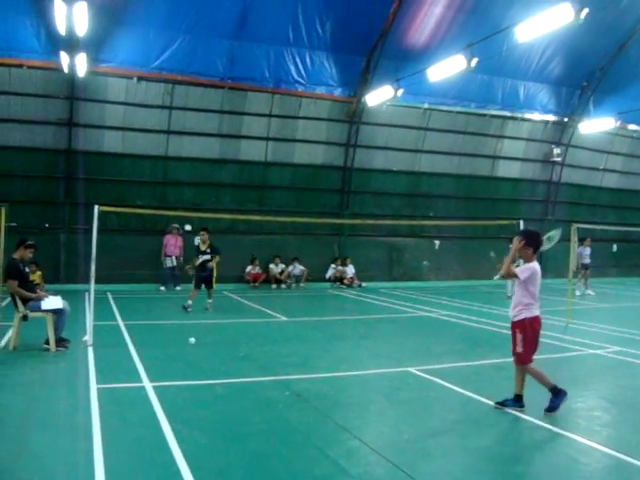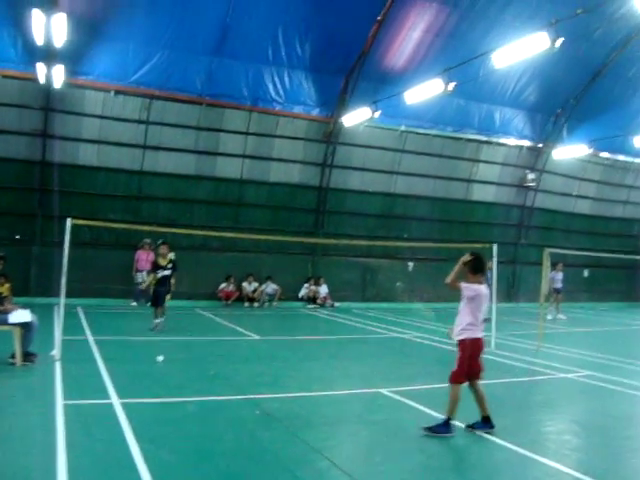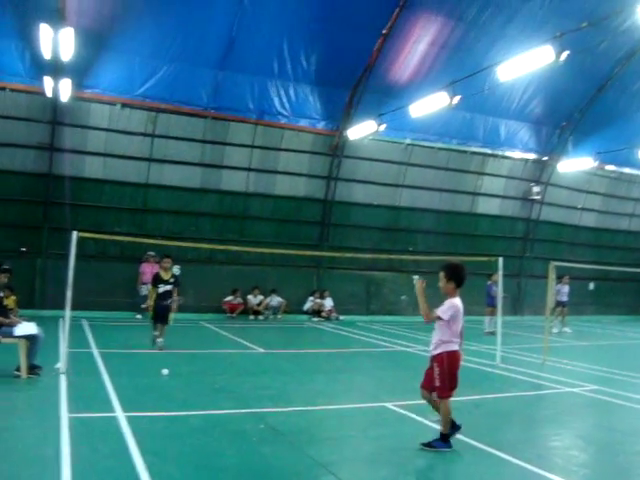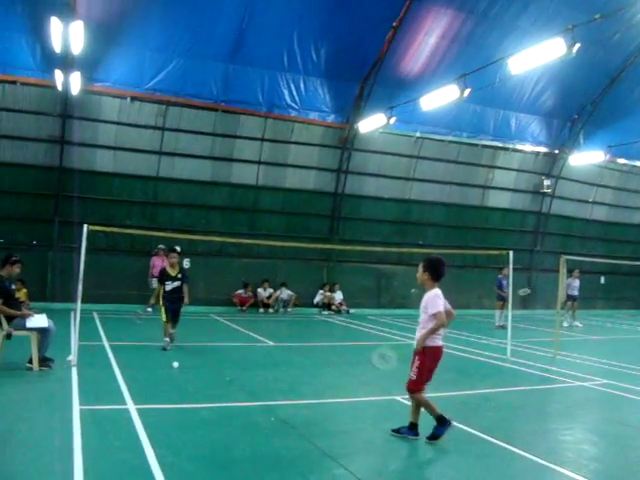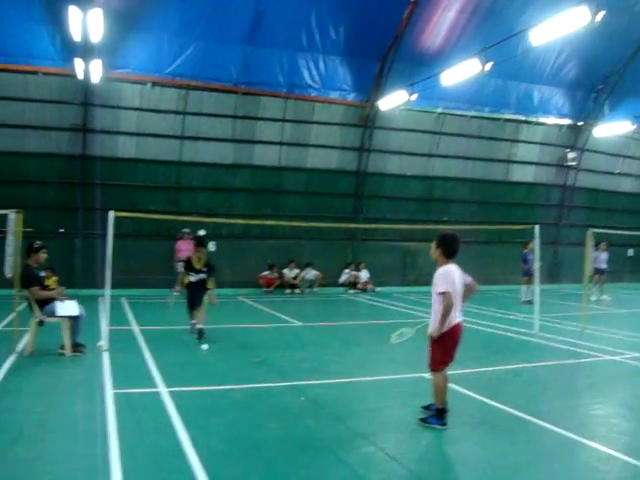
dt=0.4s
person 1, frame 1
left shoulder: (530, 268)
right shoulder: (527, 267)
left elbow: (504, 274)
left wrist: (513, 252)
left hip: (527, 320)
right hip: (521, 319)
left knee: (524, 364)
right knee: (519, 361)
left ankle: (556, 392)
right ankle: (517, 399)
person 1, frame 2
left shoulder: (477, 290)
right shoulder: (480, 290)
left elbow: (449, 281)
left wrist: (460, 263)
left hip: (469, 341)
right hip: (471, 340)
left knee: (455, 382)
right knee: (473, 382)
left ankle: (446, 424)
right ankle: (486, 420)
person 1, frame 3
left shoulder: (451, 305)
right shoulder: (454, 303)
left elbow: (427, 317)
right elbow: (459, 333)
left wrist: (419, 293)
right wrist: (458, 352)
left hip: (445, 355)
right hip: (442, 354)
left knee: (442, 397)
right knee: (426, 392)
left ankle: (444, 439)
right ankle: (450, 424)
person 1, frame 4
left shoulder: (432, 296)
right shoulder: (436, 294)
left elbow: (442, 321)
right elbow: (451, 315)
left wrist: (424, 337)
left hip: (428, 348)
right hip: (427, 348)
left knee: (414, 390)
right knee: (415, 389)
left ankle: (441, 420)
right ankle: (412, 427)
person 1, frame 5
left shoulder: (442, 273)
right shoulder: (455, 269)
left elbow: (448, 303)
right elbow: (473, 288)
left wrist: (438, 328)
left hip: (443, 329)
right hip: (454, 326)
left knee: (437, 370)
right knee: (441, 367)
left ankle: (439, 416)
right ankle: (441, 404)
